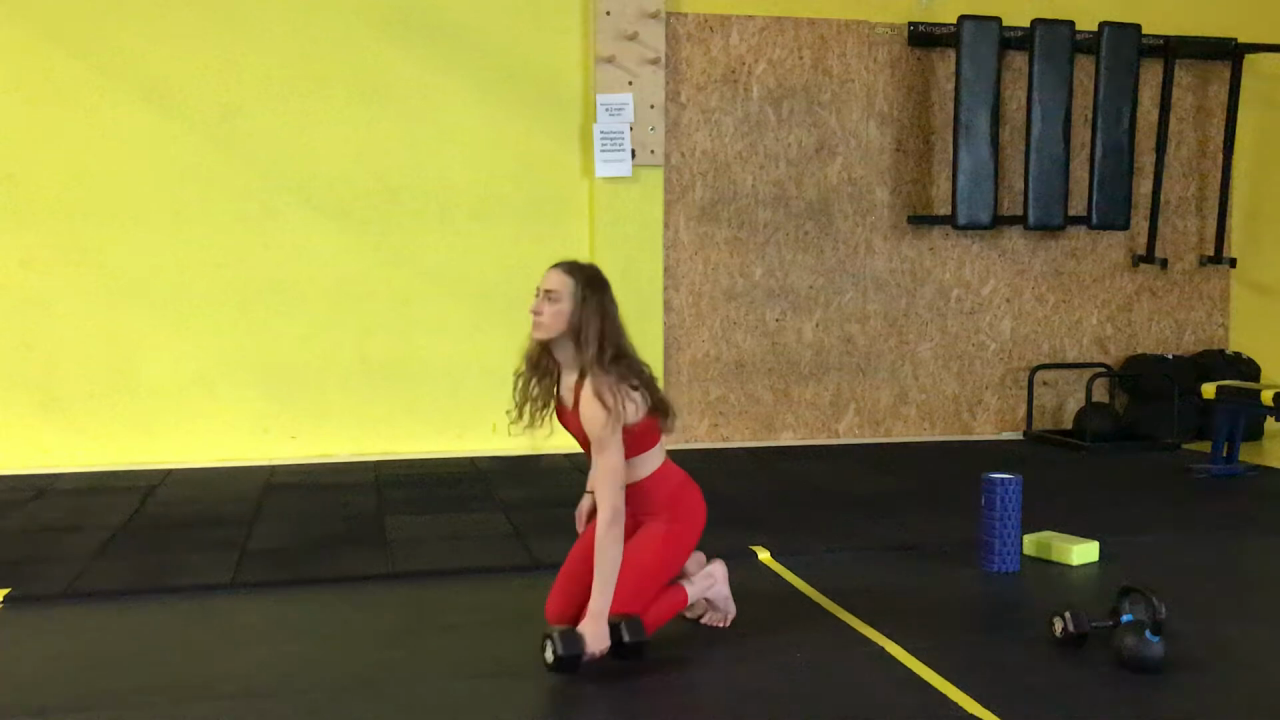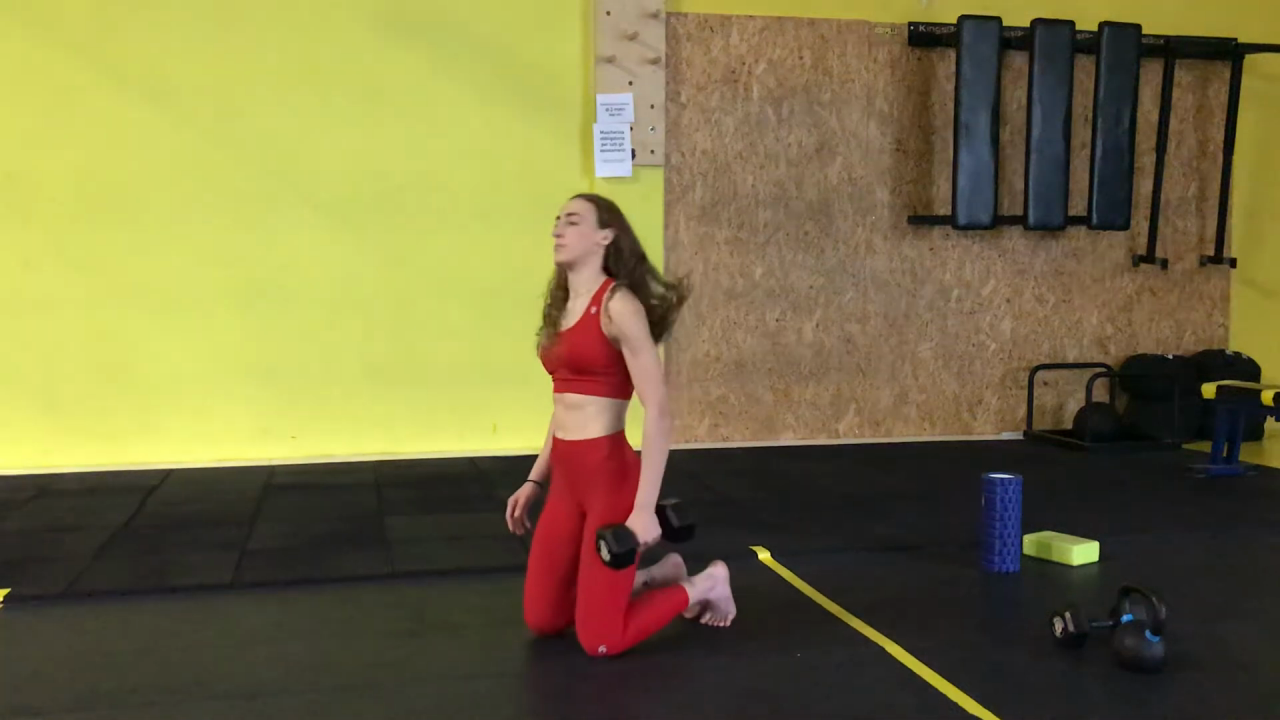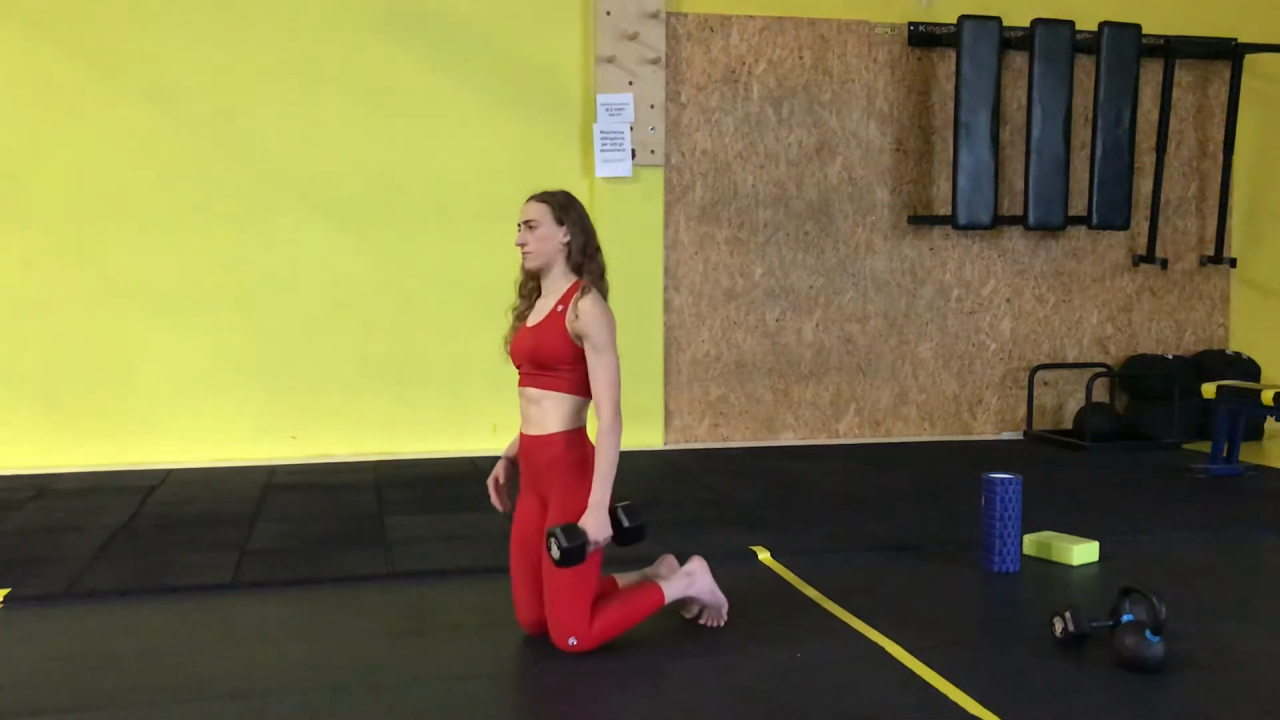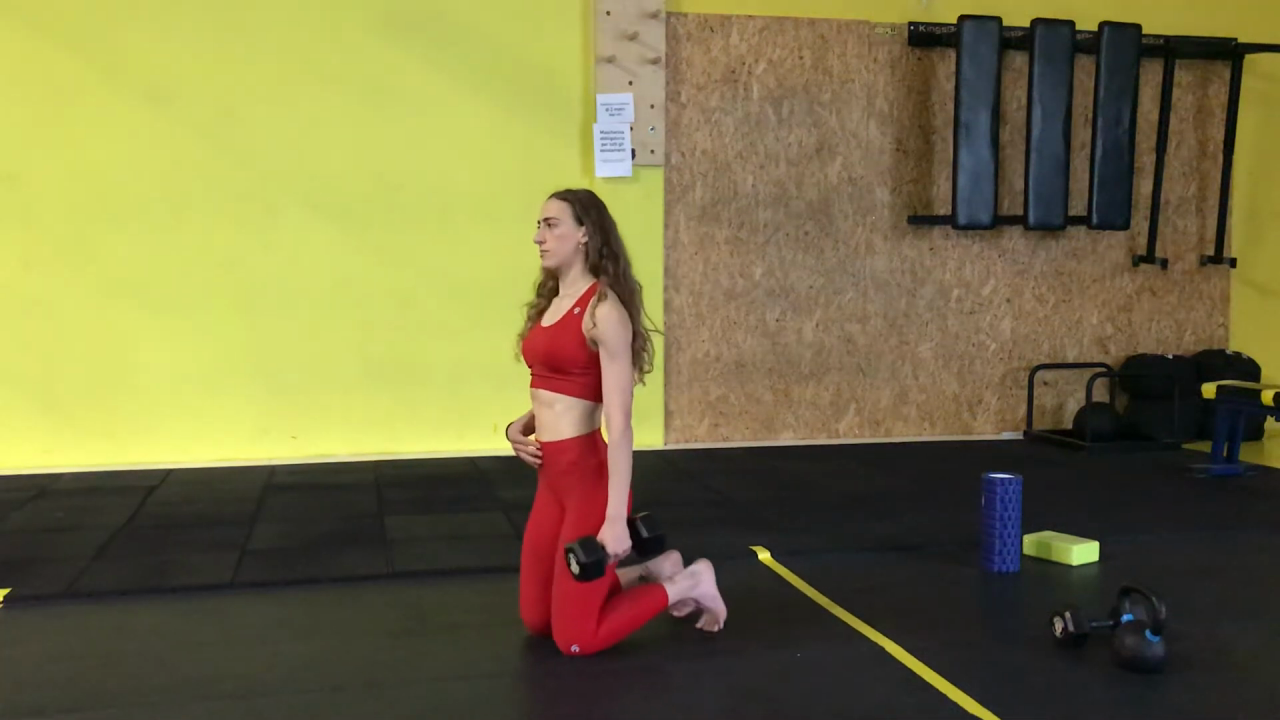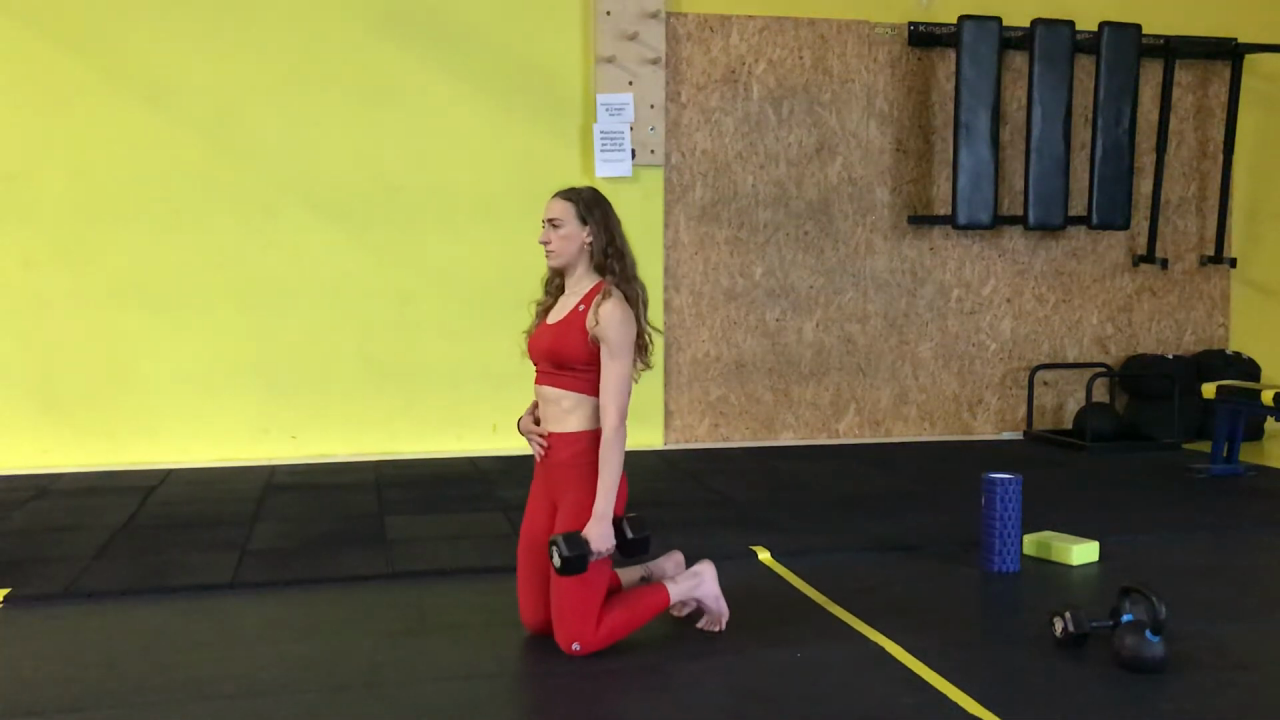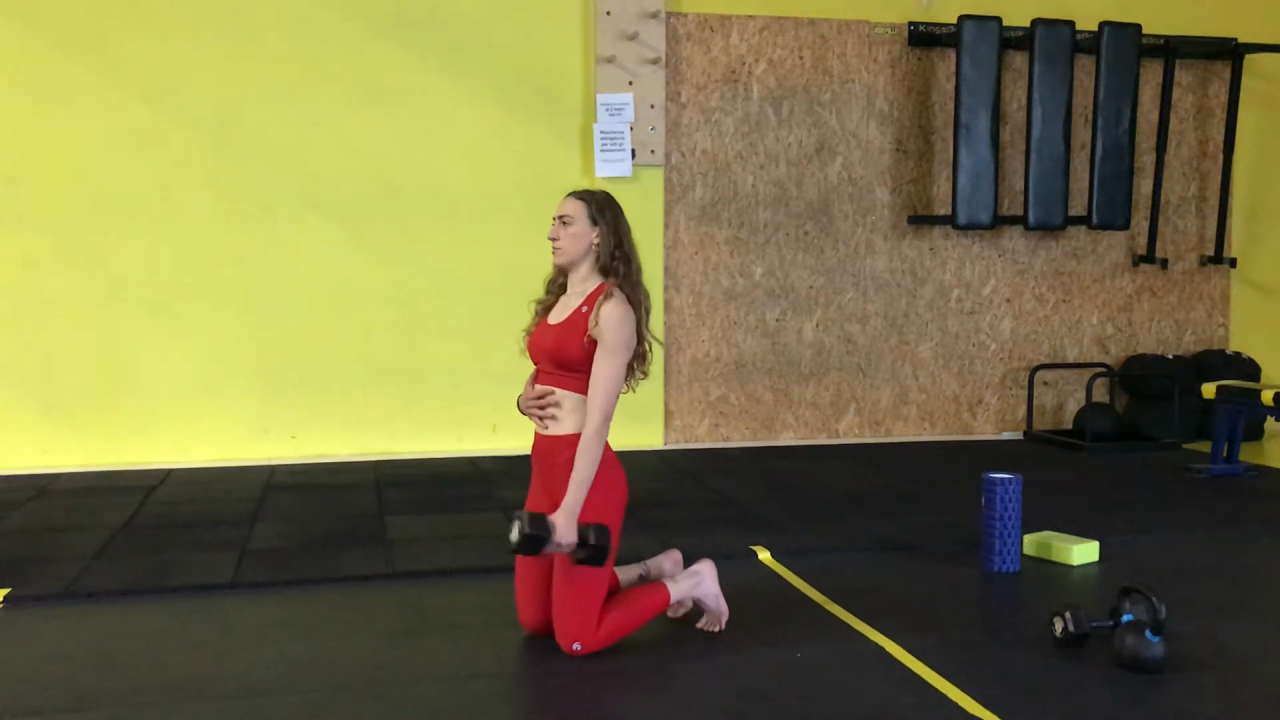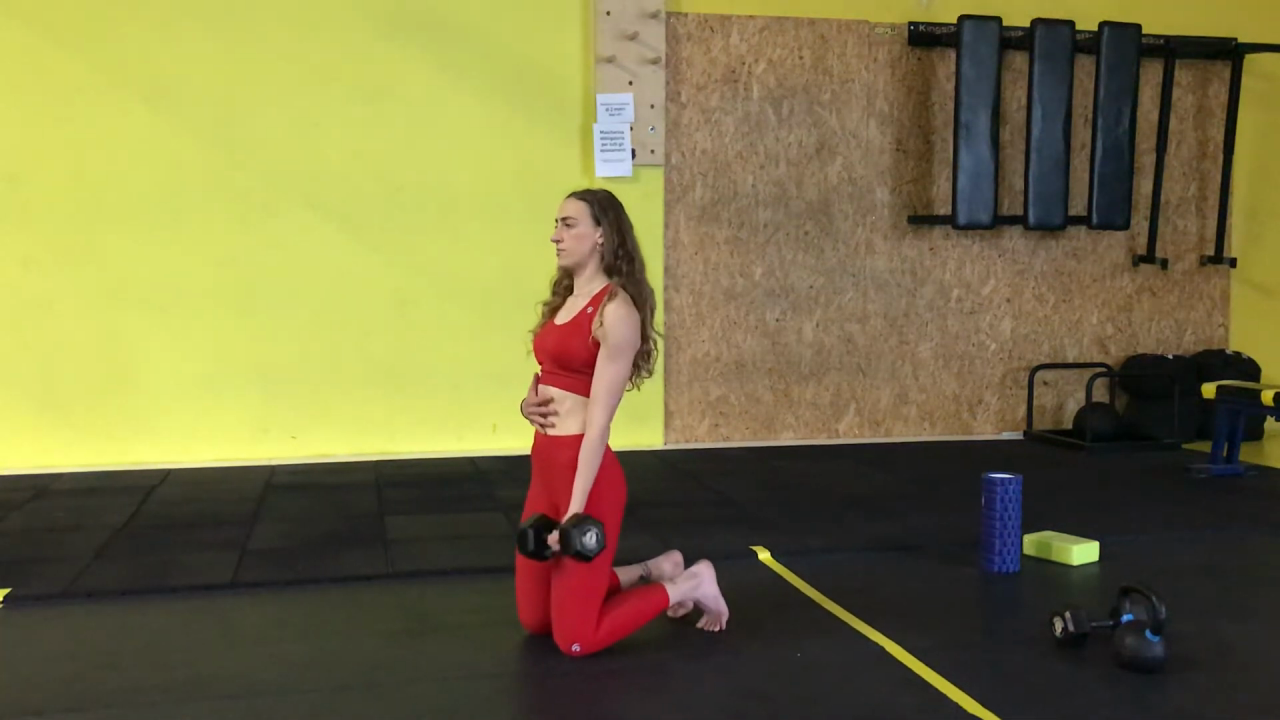
dt=0.7s
person 1, frame 1
left shoulder: (598, 391)
right shoulder: (557, 366)
left elbow: (613, 516)
left wrist: (598, 617)
right wrist: (590, 493)
left hip: (667, 509)
right hip: (628, 504)
left knee: (598, 639)
right knee: (559, 617)
left ankle: (703, 584)
right ankle: (678, 569)
person 1, frame 2
left shoulder: (619, 304)
right shoulder: (563, 307)
left elbow: (659, 412)
left wrist: (645, 508)
right wrist: (534, 480)
left hip: (611, 475)
right hip: (566, 478)
left knee: (599, 640)
right knee: (541, 620)
left ankle: (705, 583)
right ankle: (657, 576)
person 1, frame 3
left shoulder: (586, 306)
right shoulder: (534, 303)
left elbow: (608, 416)
left wrist: (598, 506)
right wrist: (509, 456)
left hip: (572, 470)
right hip: (536, 472)
left knee: (570, 634)
right knee: (533, 620)
left ankle: (686, 582)
right ankle: (651, 575)
person 1, frame 4
left shoulder: (604, 309)
right shoulder: (550, 302)
left elbow: (619, 424)
left wrist: (616, 518)
right wrist: (520, 424)
left hip: (589, 476)
right hip: (552, 477)
left knee: (575, 638)
right knee: (537, 621)
left ankle: (688, 583)
right ankle: (651, 571)
person 1, frame 5
left shoulder: (609, 307)
right shoulder: (557, 300)
left elbow: (614, 421)
left wrist: (603, 515)
right wrist: (530, 416)
left hip: (586, 470)
right hip: (548, 469)
left knee: (575, 637)
right knee: (535, 620)
left ankle: (689, 585)
right ankle: (655, 571)
person 1, frame 6
left shoulder: (611, 308)
right shoulder: (557, 300)
left elbow: (598, 420)
left wrist: (570, 511)
right wrist: (526, 399)
left hip: (587, 473)
right hip: (545, 467)
left knee: (577, 636)
right knee: (534, 619)
left ankle: (690, 582)
right ankle: (654, 570)
person 1, frame 7
left shoulder: (615, 310)
right shoulder: (564, 301)
left elbow: (599, 422)
left wrist: (576, 513)
right wrist: (530, 404)
left hip: (586, 473)
right hip: (545, 467)
left knee: (575, 638)
right knee: (534, 620)
left ankle: (689, 584)
right ankle: (655, 571)
